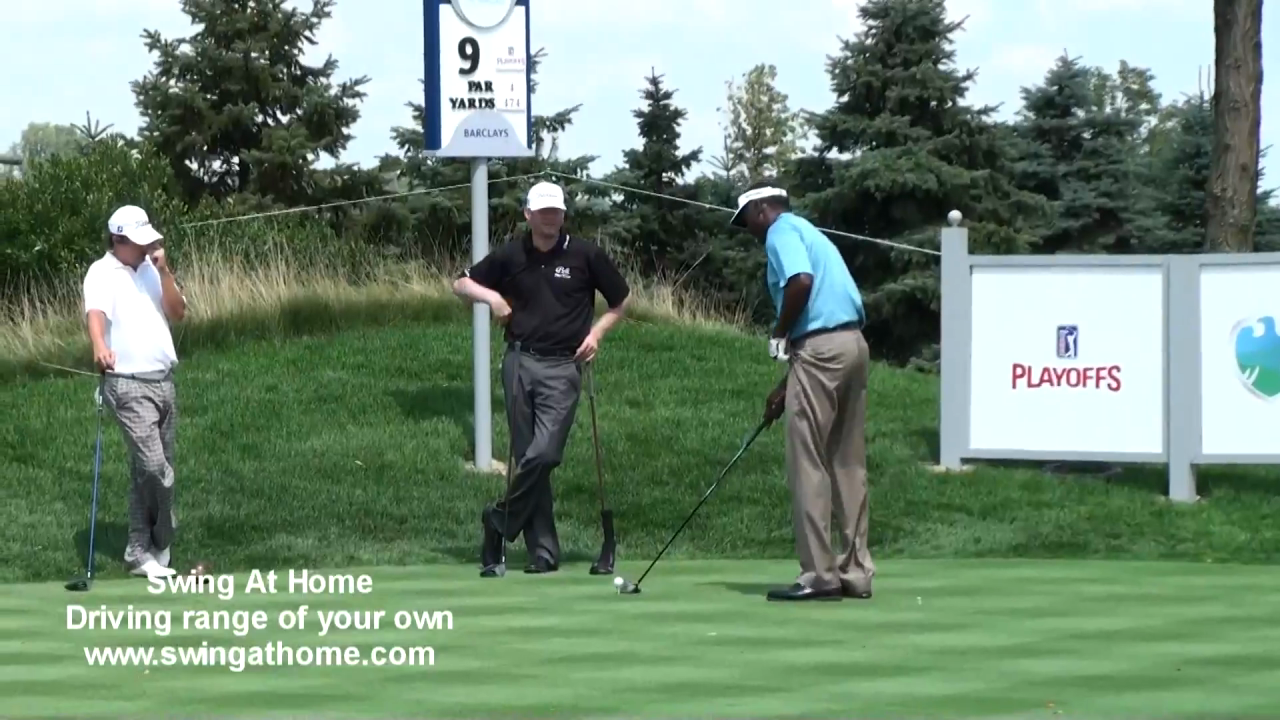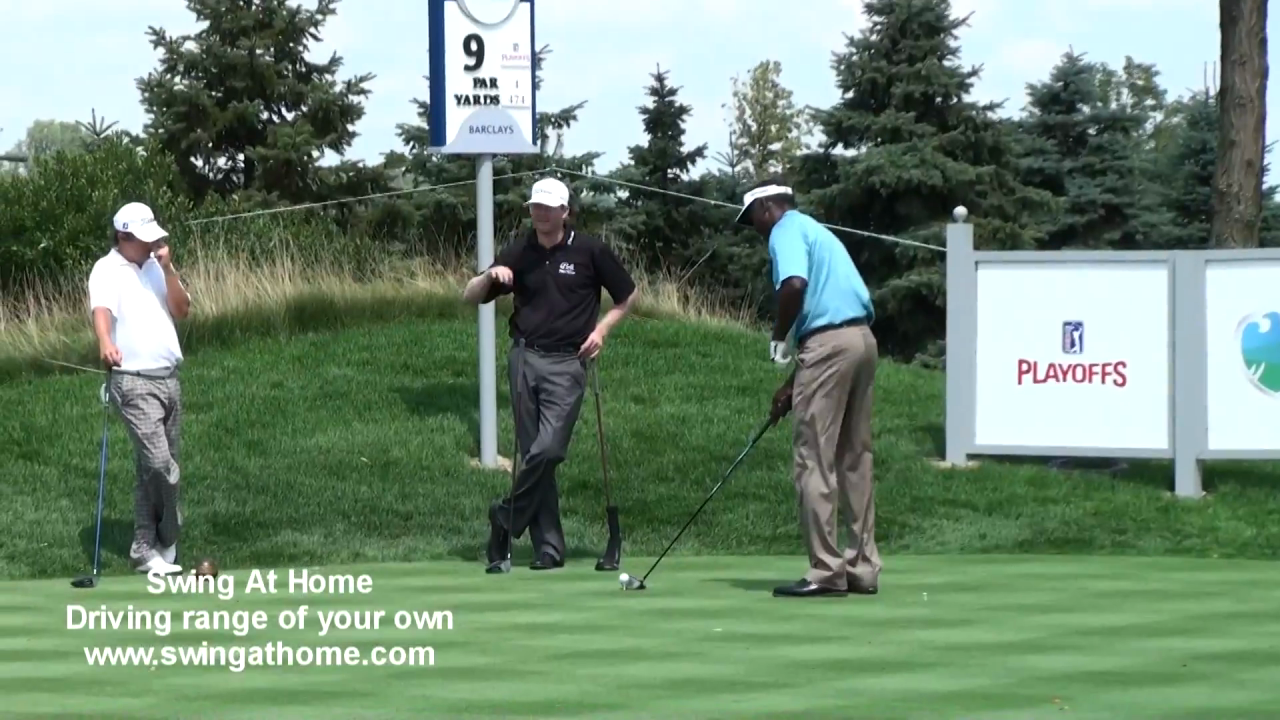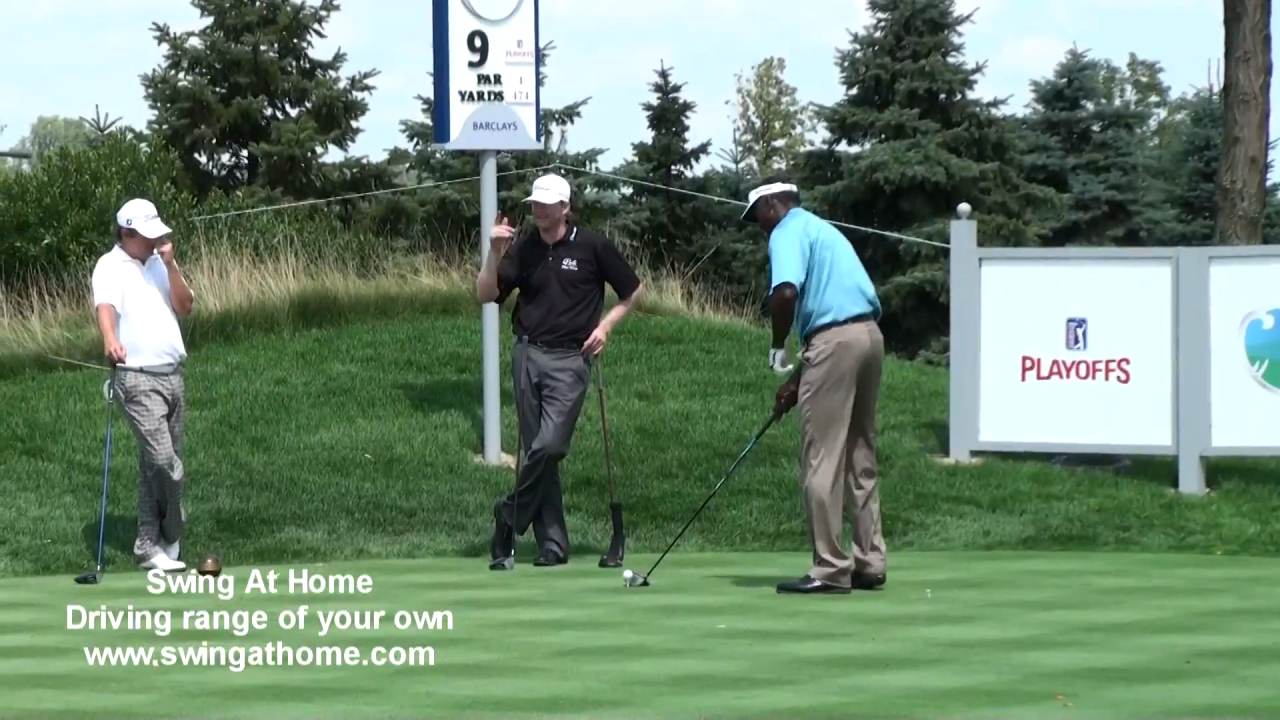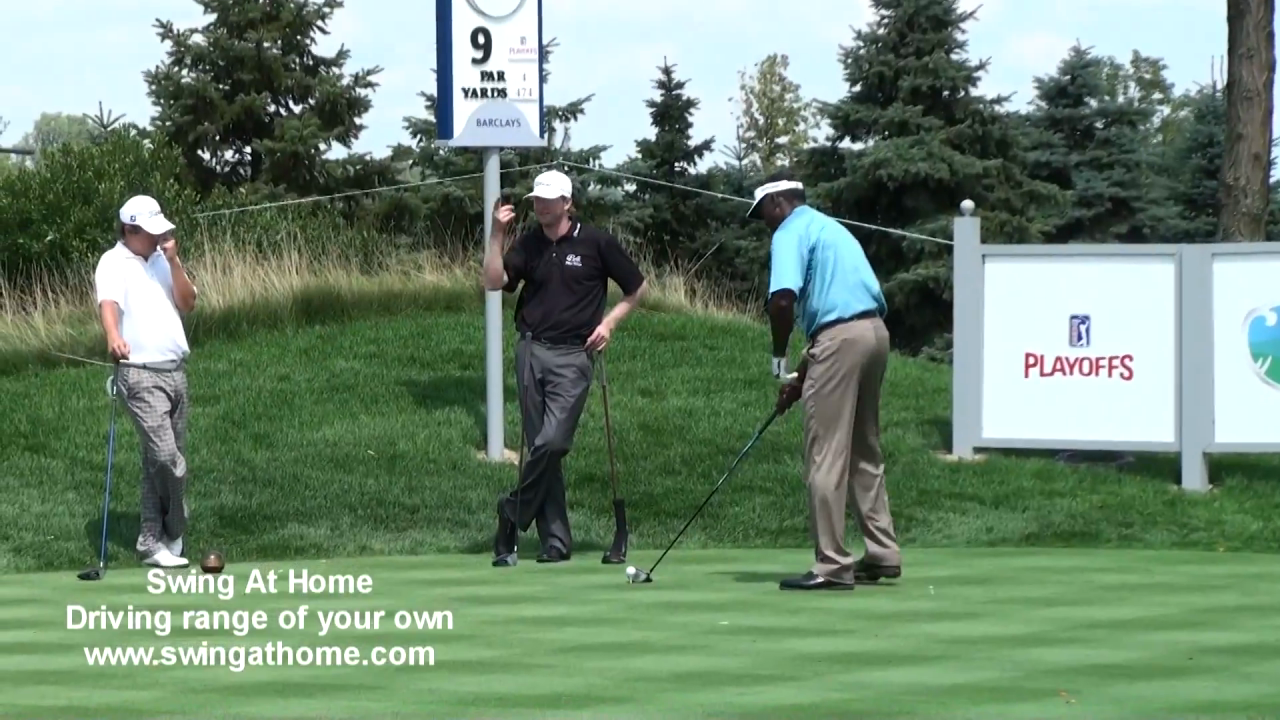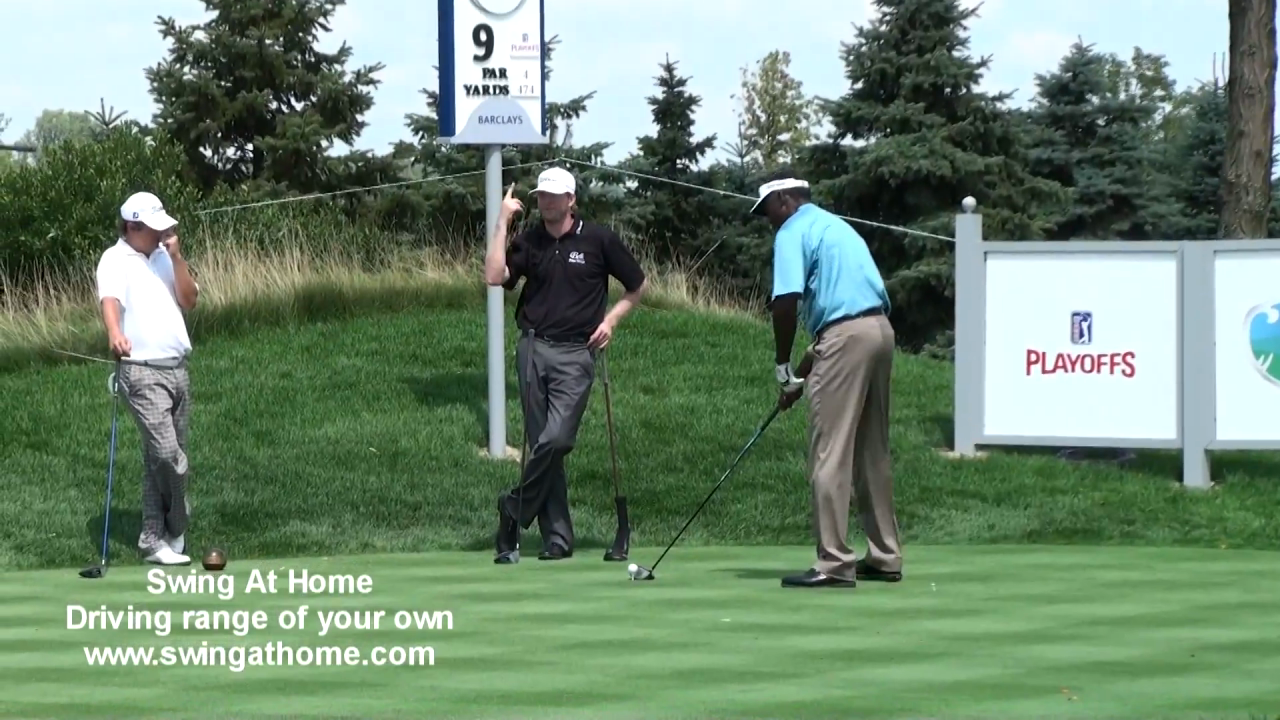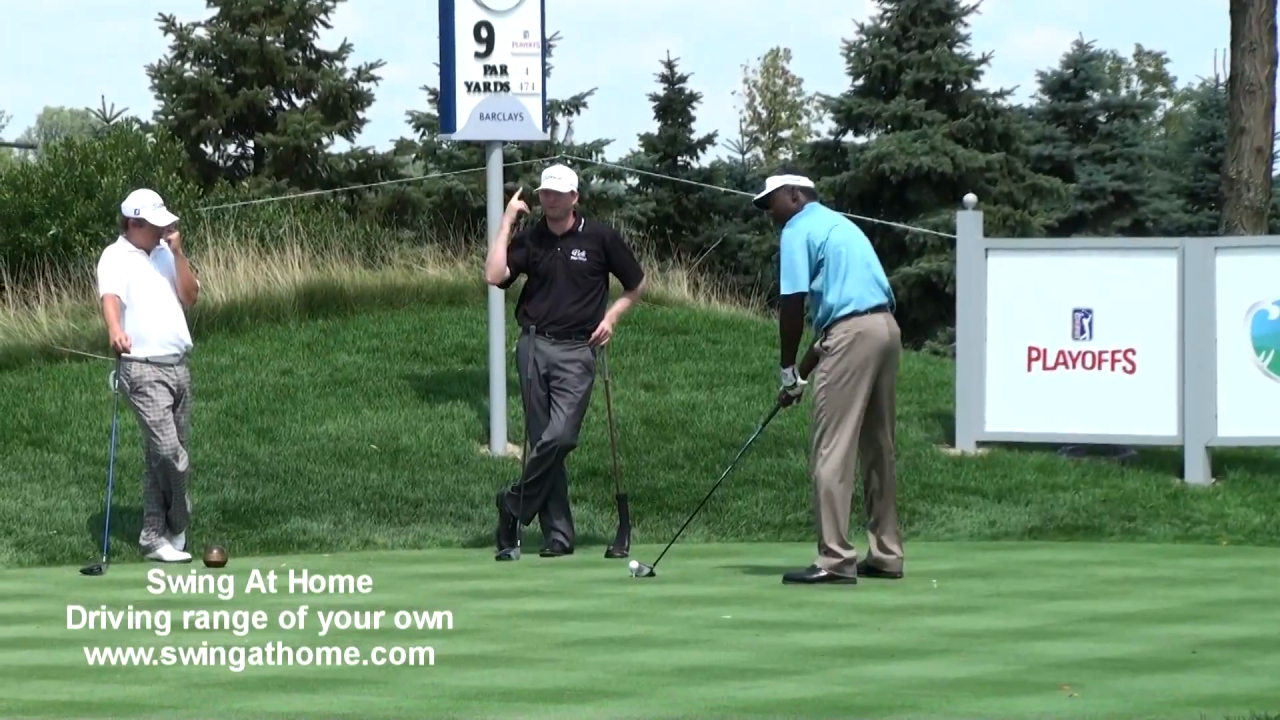
dt=0.1s
person 1, frame 1
right shoulder: (805, 232)
left elbow: (802, 282)
left wrist: (778, 336)
right wrist: (786, 385)
left hip: (822, 350)
right hip: (851, 344)
left knee: (808, 466)
right knee: (847, 466)
person 1, frame 2
right shoulder: (814, 231)
left elbow: (792, 287)
left wrist: (778, 341)
right wrist: (793, 384)
left hip: (830, 345)
right hip: (861, 340)
left knee: (815, 463)
right knee: (854, 460)
person 1, frame 3
right shoulder: (819, 228)
left elbow: (786, 292)
left wrist: (778, 348)
right wrist: (797, 379)
left hip: (836, 342)
right hip: (867, 335)
left knee: (822, 460)
right knee: (859, 456)
person 1, frame 4
right shoulder: (828, 227)
left elbow: (782, 299)
left wrist: (780, 359)
right wrist: (801, 373)
left hip: (841, 338)
right hip: (873, 332)
left knee: (826, 457)
right knee: (864, 450)
person 1, frame 5
right shoulder: (833, 225)
left elbow: (785, 302)
left wrist: (784, 366)
right wrist: (804, 371)
left hip: (847, 336)
right hip: (878, 329)
left knee: (829, 454)
right knee: (871, 449)
person 1, frame 6
right shoulder: (837, 224)
left elbow: (794, 305)
left wrist: (788, 369)
right wrist: (803, 371)
left hip: (854, 334)
right hip: (884, 328)
left knee: (832, 451)
right knee: (877, 448)
person 2, frame 1
left shoulder: (585, 254)
right shoulder: (510, 255)
left elbow: (621, 300)
right elbow: (462, 283)
left wrist: (596, 333)
right wrist: (490, 296)
left hip: (562, 366)
right hip: (519, 362)
left knee: (544, 454)
right knee: (527, 457)
left ankle: (499, 521)
right ankle: (542, 551)
person 2, frame 2
left shoulder: (591, 249)
right shoulder: (518, 252)
left elbow: (627, 295)
right elbow: (471, 296)
left wrist: (602, 329)
right wrist: (492, 275)
left hip: (566, 362)
right hip: (525, 358)
left knee: (548, 449)
right knee: (533, 453)
left ankle: (506, 518)
right ankle: (549, 546)
person 2, frame 3
left shoulder: (593, 245)
right shoulder: (521, 249)
left elbow: (632, 291)
right elbow: (485, 295)
left wrist: (606, 325)
right wrist: (495, 252)
left hip: (570, 358)
right hip: (528, 354)
left knee: (550, 446)
right knee: (537, 449)
left ankle: (510, 514)
right ankle: (553, 543)
person 2, frame 4
left shoulder: (597, 241)
right shoulder: (526, 244)
left elbow: (636, 287)
right elbow: (493, 283)
left wrist: (609, 322)
right wrist: (497, 234)
left hip: (574, 354)
right hip: (531, 350)
left knee: (553, 441)
right knee: (541, 445)
left ankle: (514, 511)
right ankle: (555, 539)
person 2, frame 5
left shoulder: (599, 239)
right shoulder: (528, 241)
left elbow: (638, 284)
right elbow: (494, 278)
left wrist: (611, 320)
right wrist: (502, 225)
left hip: (576, 352)
right hip: (533, 348)
left knee: (557, 439)
right knee: (542, 443)
left ankle: (515, 507)
right ankle: (557, 537)
person 2, frame 6
left shoulder: (601, 236)
right shoulder: (528, 238)
left elbow: (637, 283)
right elbow: (494, 277)
left wrist: (612, 317)
right wrist: (507, 223)
left hip: (576, 349)
right hip: (534, 345)
left knee: (560, 436)
right knee: (541, 439)
left ankle: (514, 503)
right ankle: (558, 534)
person 3, frame 1
left shoulder: (153, 269)
right shoulder: (101, 273)
left elbow: (177, 313)
right elbow: (95, 312)
left wrist: (164, 271)
right wrist: (99, 346)
left hip: (163, 380)
right hip: (129, 384)
left knee: (149, 469)
right knee: (154, 467)
left ankle: (141, 551)
right ankle: (157, 548)
person 3, frame 2
left shoulder: (158, 266)
right shoulder: (107, 270)
left elbow: (181, 310)
right elbow: (101, 309)
left wrist: (167, 269)
right wrist: (106, 343)
left hip: (169, 377)
right hip: (134, 381)
left knee: (154, 465)
right knee: (160, 464)
left ankle: (147, 548)
right ankle: (165, 543)
person 3, frame 3
left shoulder: (161, 262)
right shoulder: (110, 266)
left elbow: (184, 307)
right elbow: (104, 306)
left wrist: (170, 266)
right wrist: (110, 339)
left hip: (172, 373)
right hip: (137, 377)
left knee: (157, 462)
right knee: (163, 460)
left ankle: (150, 545)
right ankle: (169, 538)
person 3, frame 4
left shoulder: (163, 259)
right shoulder: (113, 263)
left elbow: (187, 303)
right elbow: (108, 302)
left wrist: (173, 262)
right wrist: (113, 336)
left hip: (175, 370)
right hip: (140, 374)
left knee: (160, 459)
right knee: (166, 457)
left ankle: (154, 541)
right ankle: (171, 536)
person 3, frame 5
left shoulder: (165, 256)
right shoulder: (115, 260)
left elbow: (189, 300)
right elbow: (109, 300)
left wrist: (176, 258)
right wrist: (115, 333)
left hip: (177, 367)
right hip: (142, 371)
left knee: (162, 456)
right knee: (168, 454)
left ankle: (156, 538)
right ankle: (173, 532)
person 3, frame 6
left shoulder: (166, 253)
right shoulder: (115, 257)
left elbow: (190, 297)
right elbow: (110, 296)
left wrist: (178, 253)
right wrist: (115, 329)
left hip: (177, 365)
right hip: (142, 368)
left knee: (163, 453)
right knee: (167, 451)
left ankle: (156, 535)
right ankle: (174, 529)
